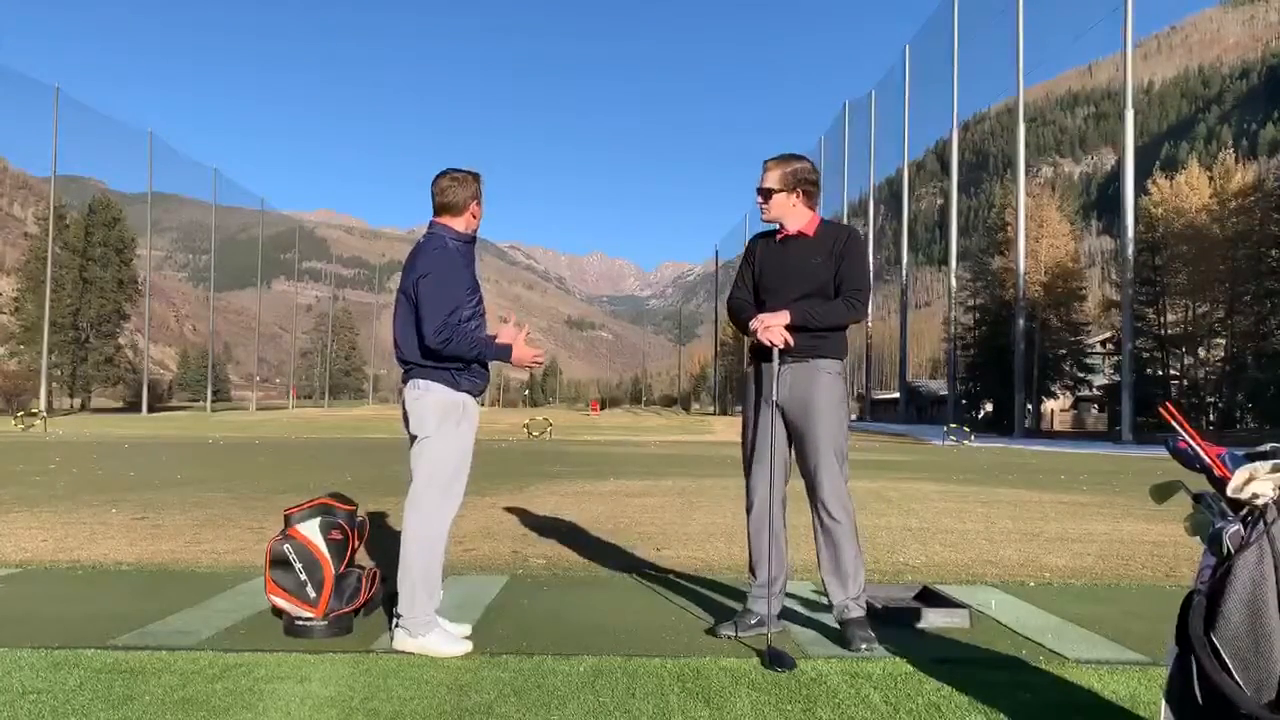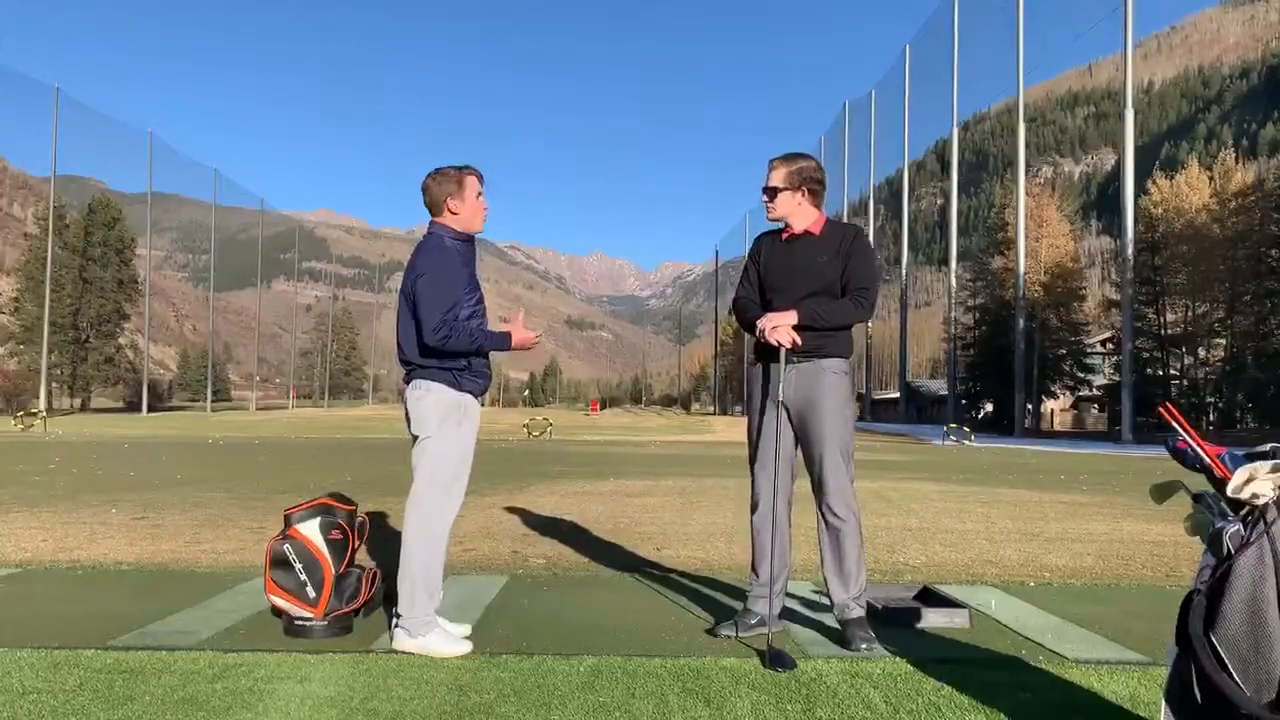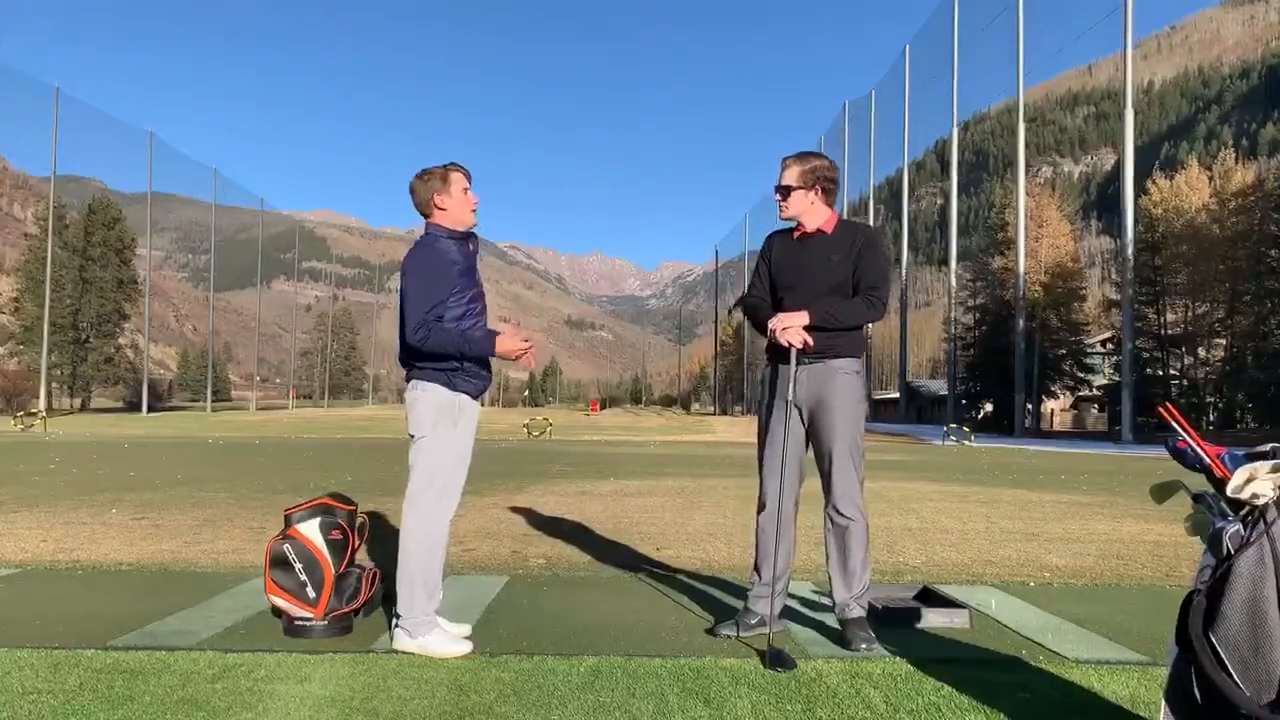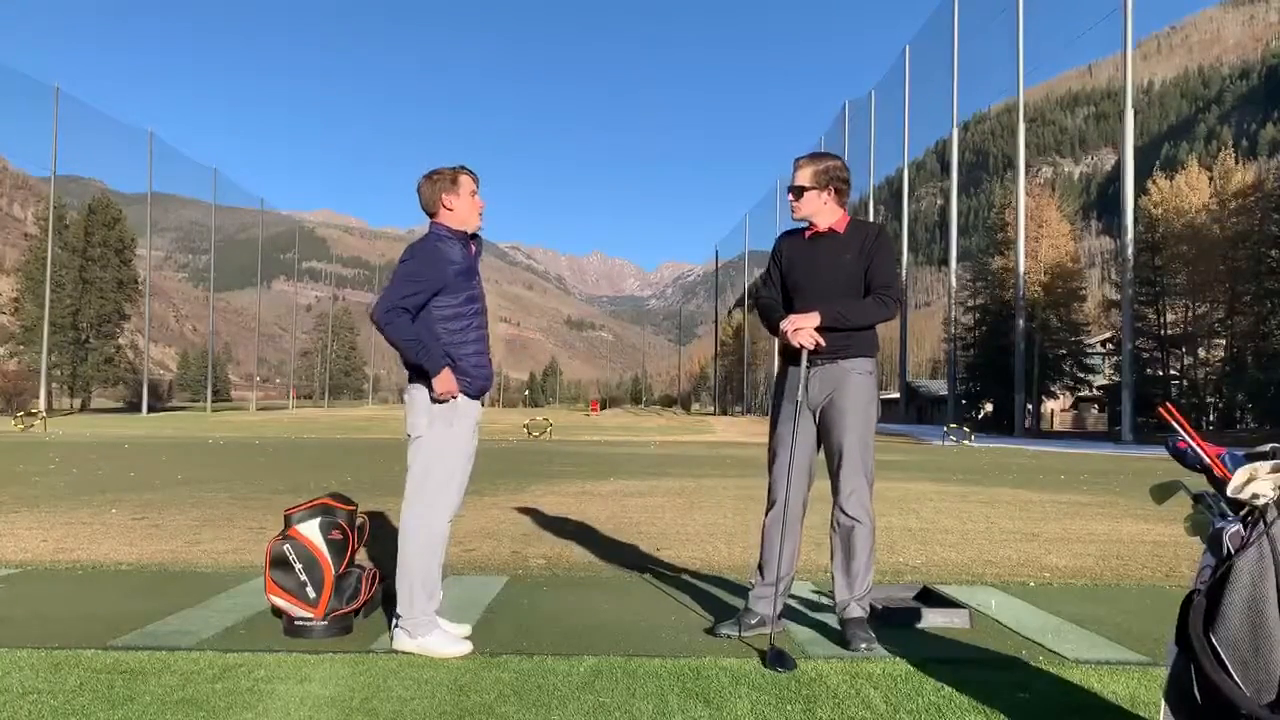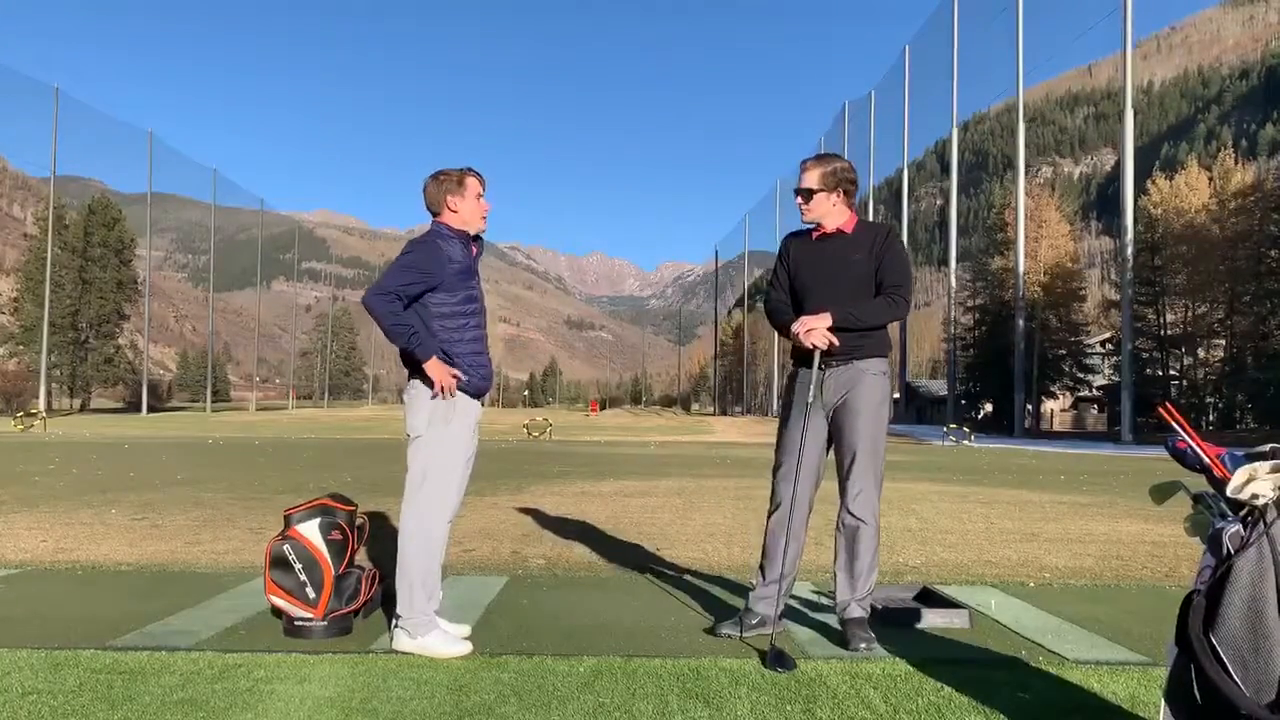
dt=0.4s
person 1, frame 1
left shoulder: (842, 240)
right shoulder: (758, 246)
left elbow: (854, 304)
right elbow: (737, 302)
left wrist: (787, 315)
right wrist: (756, 323)
left hip: (817, 371)
right hip: (763, 372)
left knee: (828, 492)
right knee: (761, 492)
left ankle: (851, 609)
right ankle: (763, 604)
person 1, frame 2
left shoulder: (848, 240)
right shoulder: (764, 246)
left elbow: (861, 303)
right elbow: (743, 302)
left wrist: (794, 315)
right wrist: (765, 324)
left hip: (823, 372)
right hip: (768, 372)
left knee: (835, 493)
right knee: (766, 493)
left ankle: (851, 610)
right ankle: (763, 605)
person 1, frame 3
left shoulder: (860, 239)
right shoulder: (775, 244)
left elbow: (873, 303)
right elbow: (754, 301)
left wrist: (805, 315)
right wrist: (775, 324)
left hip: (836, 372)
right hip: (781, 373)
left knee: (843, 495)
right knee: (774, 493)
left ankle: (853, 610)
right ankle: (764, 605)
person 1, frame 4
left shoulder: (871, 238)
right shoulder: (787, 244)
left elbow: (886, 302)
right elbow: (766, 300)
left wrist: (817, 317)
right wrist: (786, 325)
left hip: (849, 372)
right hip: (795, 373)
left knee: (852, 495)
right knee: (783, 493)
left ankle: (854, 611)
right ankle: (764, 604)
person 1, frame 5
left shoulder: (880, 239)
right shoulder: (793, 245)
left elbow: (896, 301)
right elbow: (775, 303)
left wrist: (828, 317)
right wrist: (798, 327)
left hip: (863, 374)
right hip: (806, 374)
left knee: (859, 497)
right knee: (788, 493)
left ankle: (855, 611)
right ankle: (764, 605)
person 2, frame 1
left shoulder: (435, 251)
right shoulder: (442, 256)
right elbow: (440, 336)
left wrist: (492, 338)
right wrist: (505, 353)
left hip: (442, 392)
right hip: (443, 394)
left knee: (433, 504)
right knee: (431, 505)
left ankle: (419, 613)
right ankle: (414, 624)
person 2, frame 2
left shoulder: (449, 252)
right shoulder: (438, 255)
right elbow: (439, 333)
left wrist: (499, 336)
right wrist: (505, 340)
left hip: (451, 393)
right hip: (444, 394)
left knee: (437, 505)
right knee: (432, 505)
left ankle: (420, 614)
right ankle: (414, 626)
person 2, frame 3
left shoulder: (460, 251)
right shoulder: (430, 255)
right elbow: (421, 331)
left wrist: (496, 338)
right wrist: (491, 346)
left hip: (458, 394)
right hip: (441, 395)
left knee: (440, 506)
right knee: (429, 506)
left ankle: (423, 614)
right ankle: (414, 626)
person 2, frame 4
left shoulder: (463, 252)
right shoulder: (430, 253)
right elbow: (387, 314)
right wrist: (435, 368)
left hip: (462, 399)
right hip: (441, 398)
left knee: (441, 508)
right knee: (427, 508)
left ankle: (422, 614)
right ankle: (413, 625)
person 2, frame 5
left shoulder: (464, 252)
right shoulder: (431, 250)
right elbow: (378, 298)
right wrist: (426, 358)
left hip: (463, 398)
right hip: (441, 399)
left knee: (441, 509)
right knee: (428, 509)
left ankle: (424, 614)
right ankle: (413, 625)
